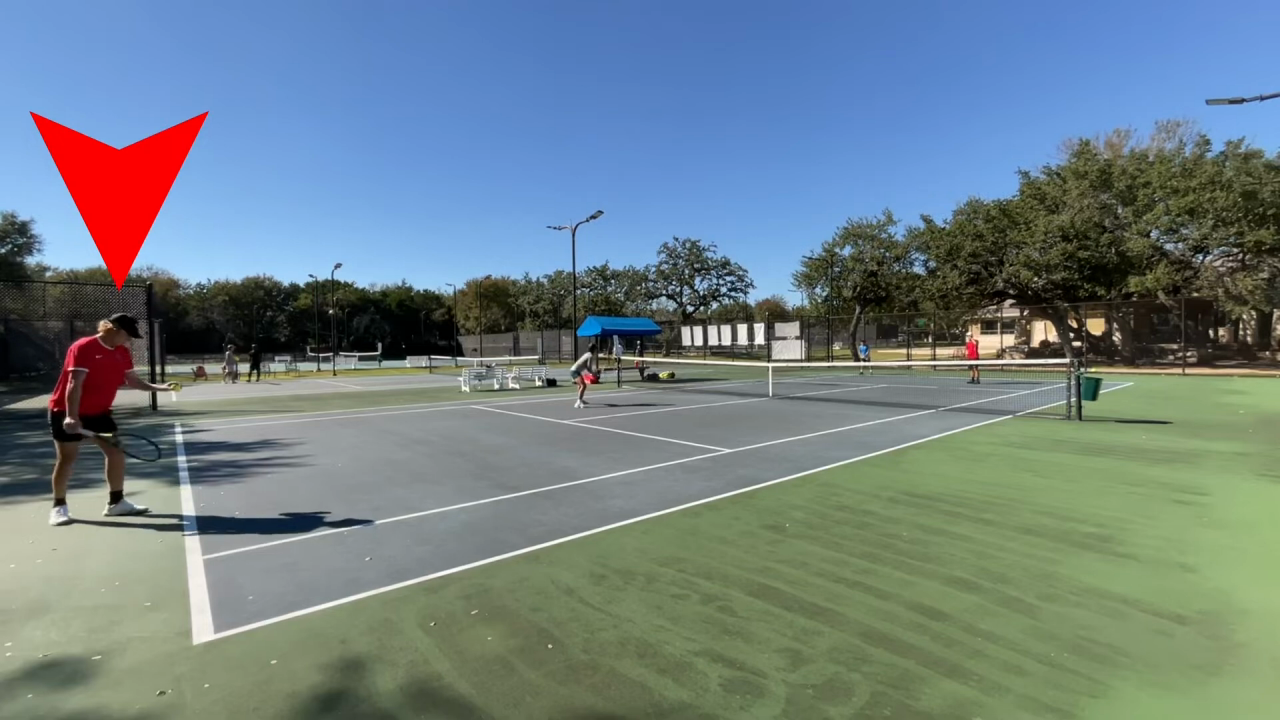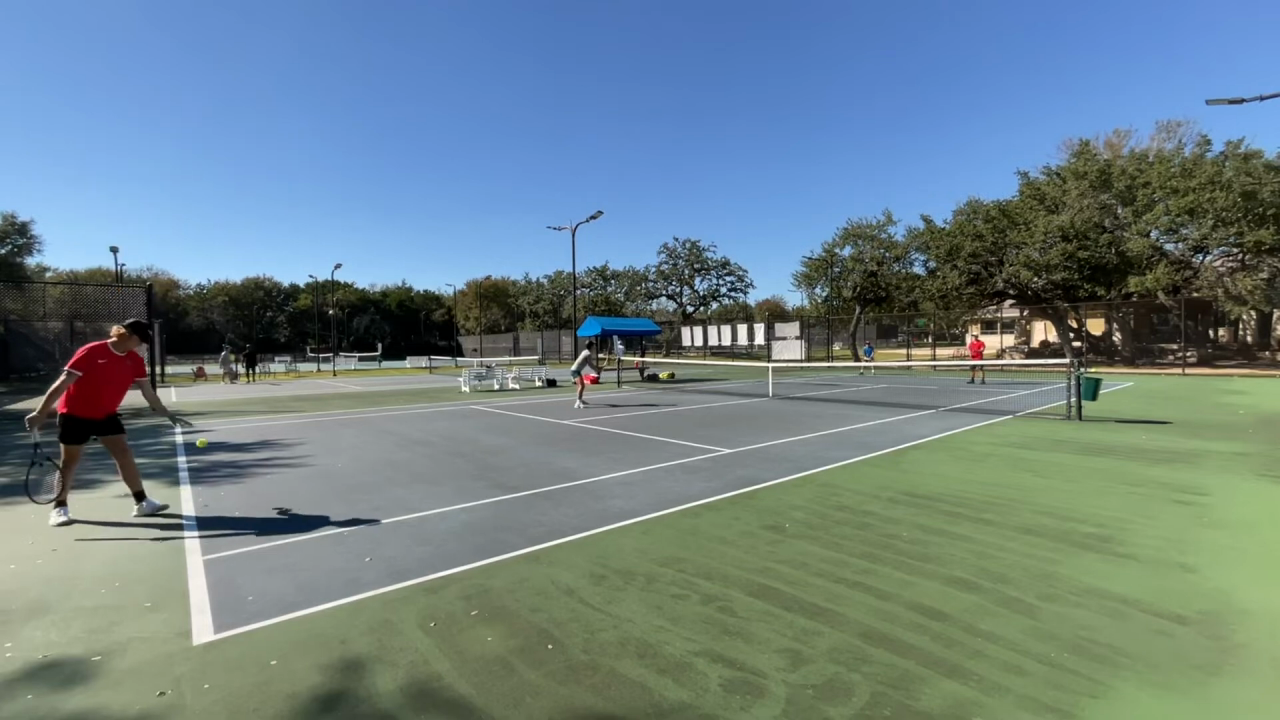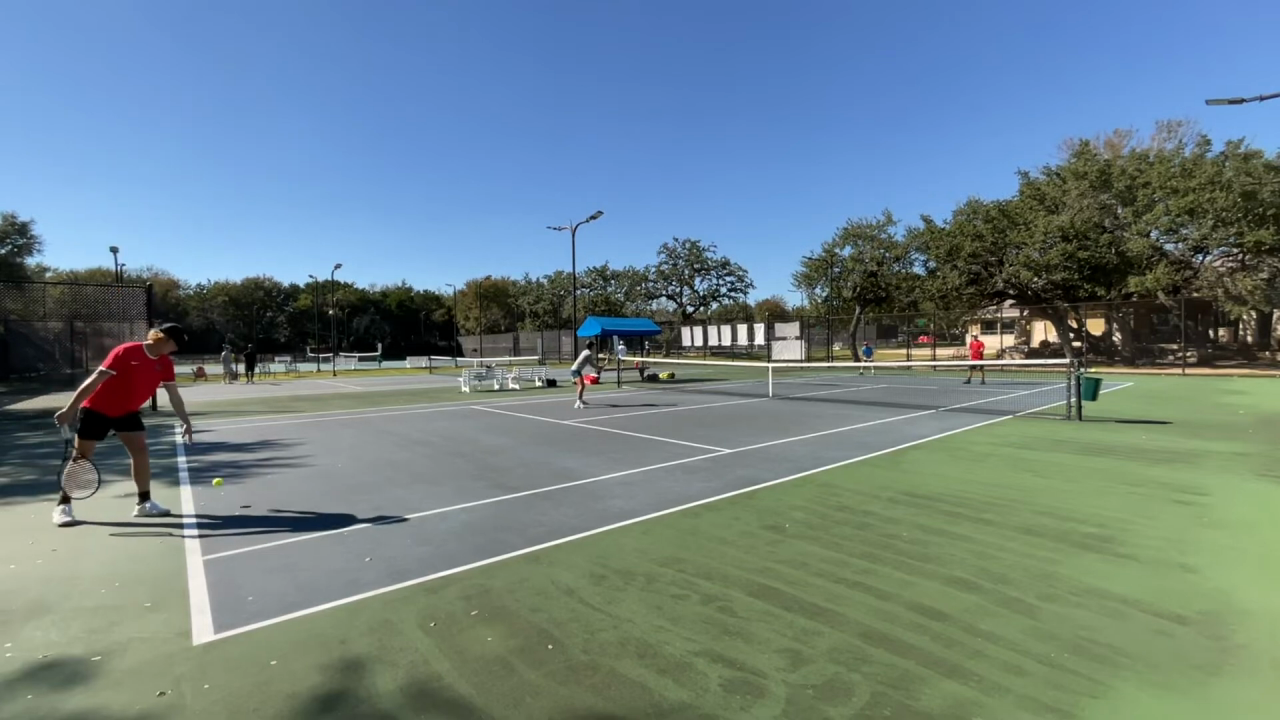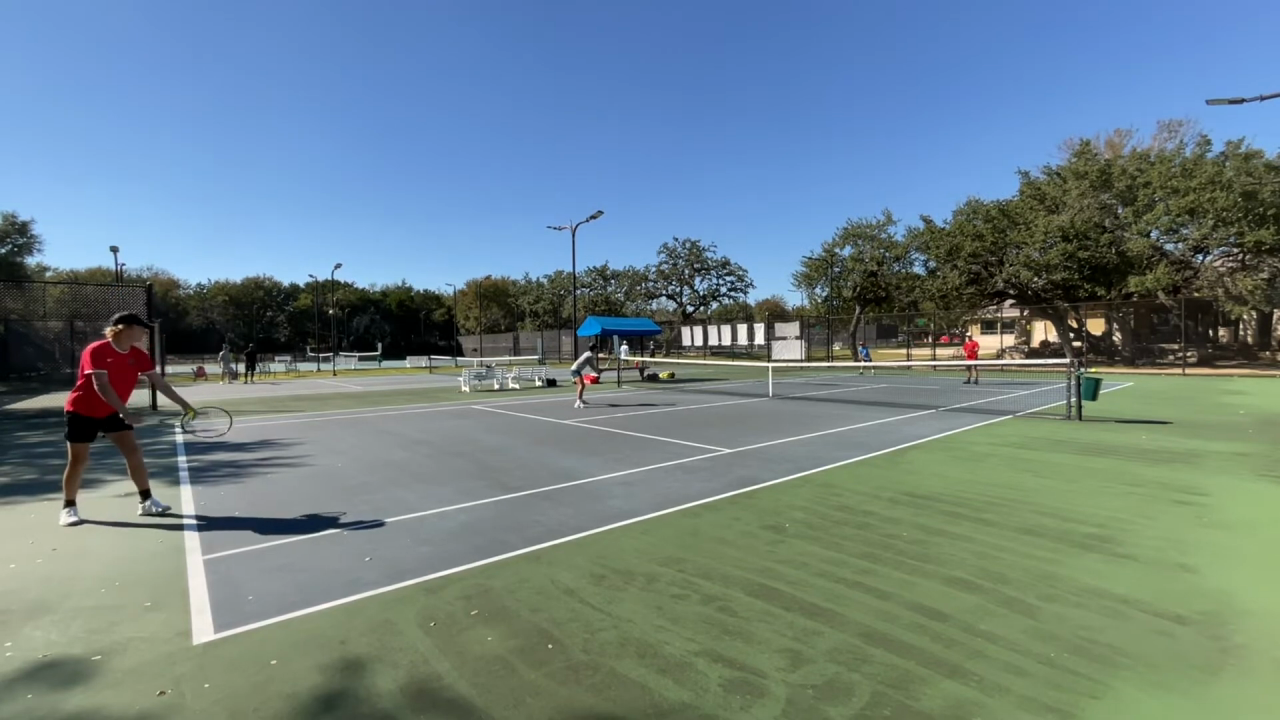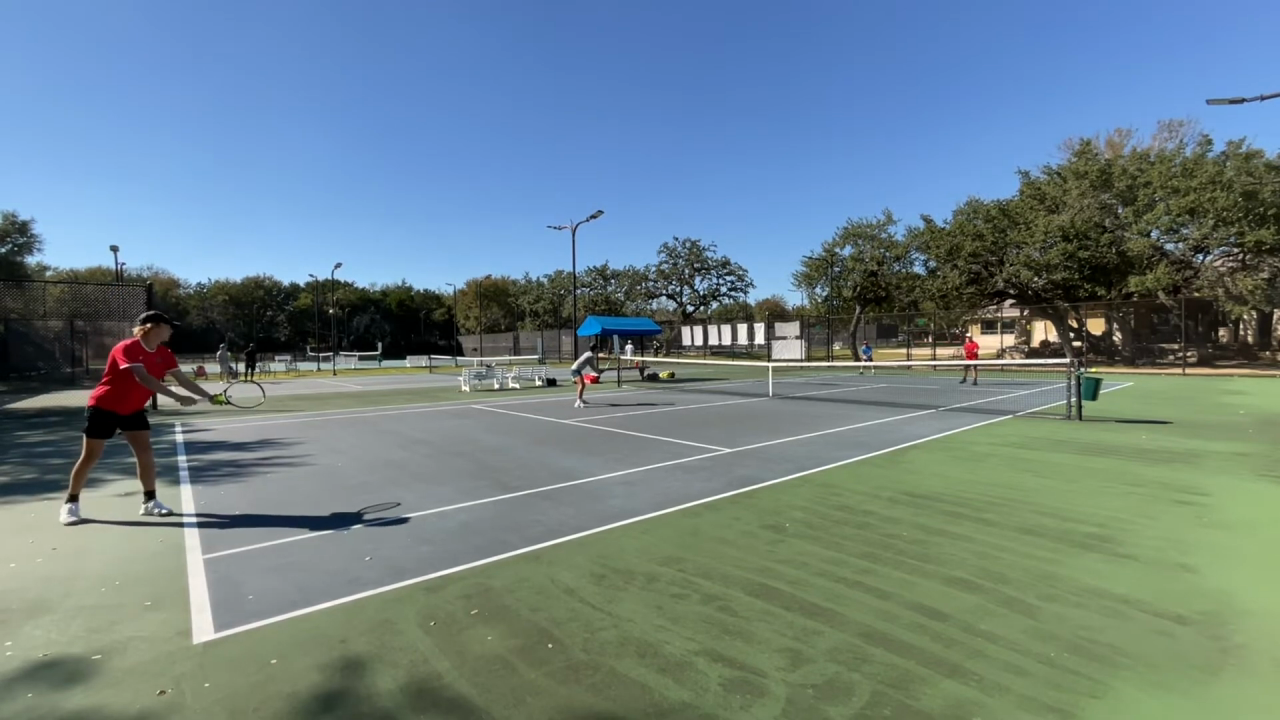
dt=0.5s
person 1, frame 1
left shoulder: (121, 352)
right shoulder: (83, 348)
left elbow: (132, 380)
right elbow: (75, 384)
left wrist: (158, 387)
right wrist: (71, 416)
left hip: (98, 412)
right hip: (66, 412)
left knee: (117, 452)
right knee: (66, 459)
left ankle: (116, 502)
right ankle: (59, 507)
person 1, frame 2
left shoulder: (135, 360)
right shoulder: (91, 352)
left elbow: (149, 393)
right elbow: (63, 383)
left wrist: (170, 416)
right wrist: (41, 413)
left hip: (106, 415)
right hip: (75, 415)
left knee: (124, 454)
right knee: (70, 462)
left ankle: (141, 502)
right ankle: (60, 507)
person 1, frame 3
left shoulder: (165, 364)
right shoulder: (126, 352)
left elbow: (174, 396)
right elbow: (96, 379)
left wrist: (186, 422)
right wrist: (70, 410)
left hip: (127, 412)
right hip: (96, 410)
left knee: (141, 452)
right knee: (81, 457)
left ankle: (144, 503)
right ankle: (63, 505)
person 1, frame 4
left shoulder: (138, 356)
right shoulder: (96, 351)
left elbow: (160, 383)
right elbow: (101, 385)
left wrist: (184, 404)
right wrist: (124, 410)
left hip: (113, 413)
right hip: (82, 412)
left knee: (134, 453)
right knee: (78, 461)
left ankle: (147, 501)
right ankle: (68, 508)
person 1, frame 5
left shoulder: (164, 354)
right shoulder: (127, 348)
left elbow: (183, 380)
right elbow: (144, 378)
left wrist: (209, 397)
right wrist: (178, 398)
left hip: (133, 409)
right hip: (104, 407)
left knee: (145, 453)
right knee: (90, 456)
left ankle: (150, 502)
right ankle: (71, 503)
